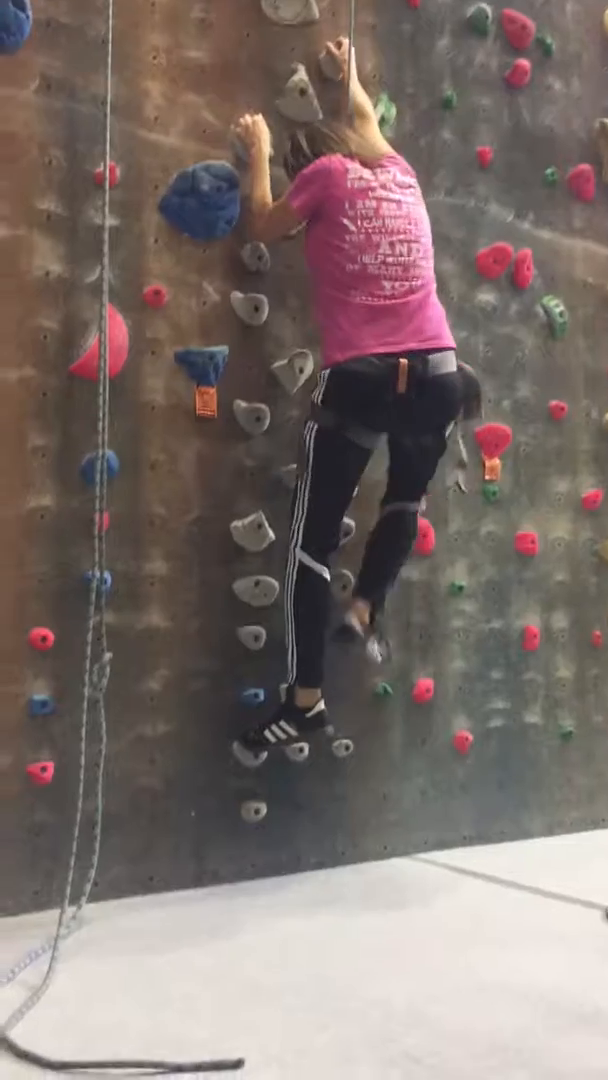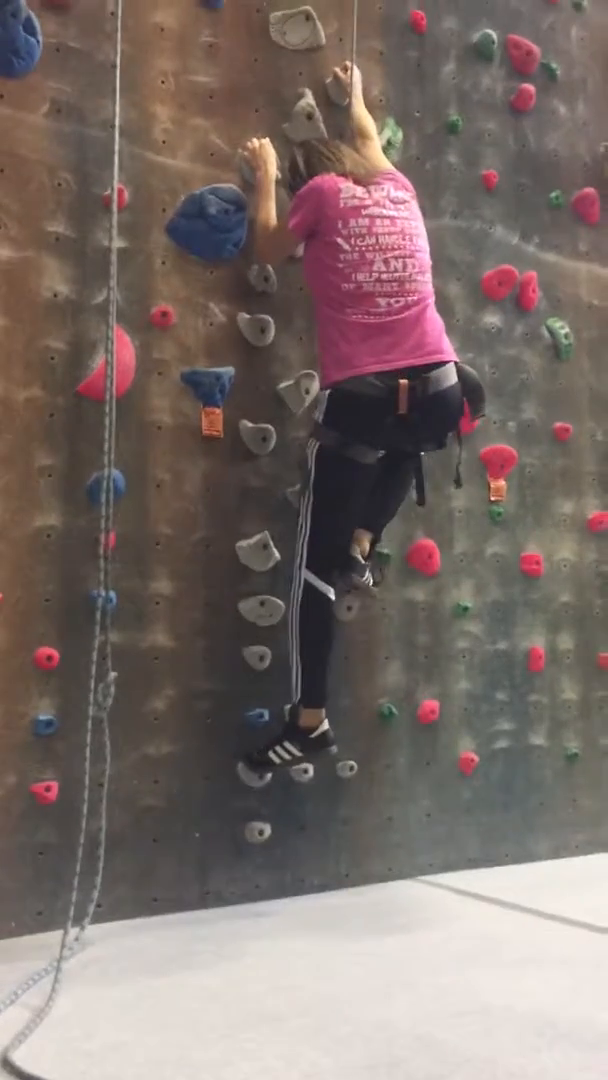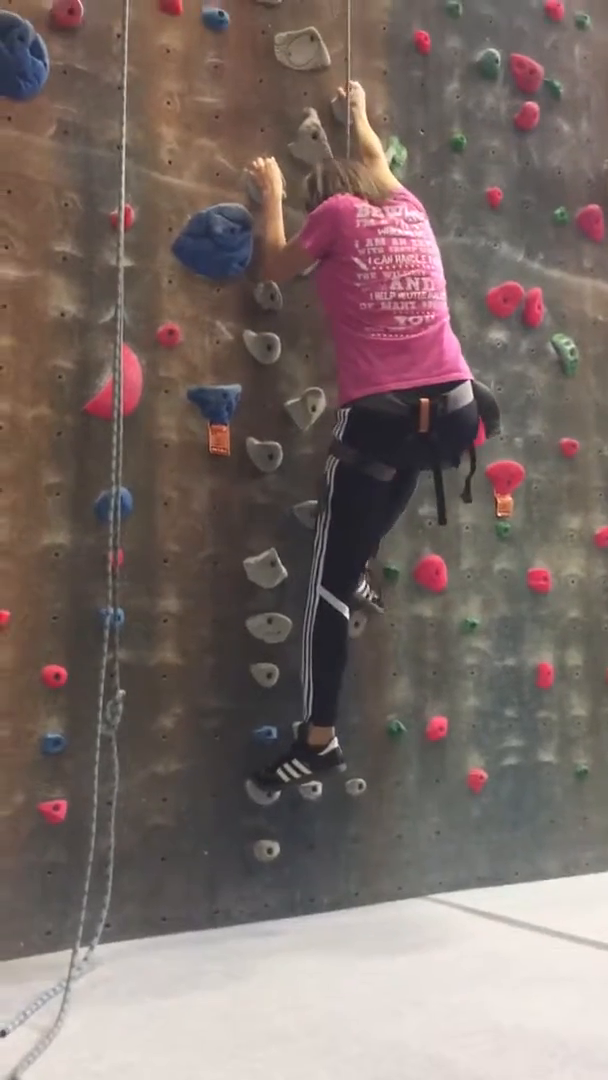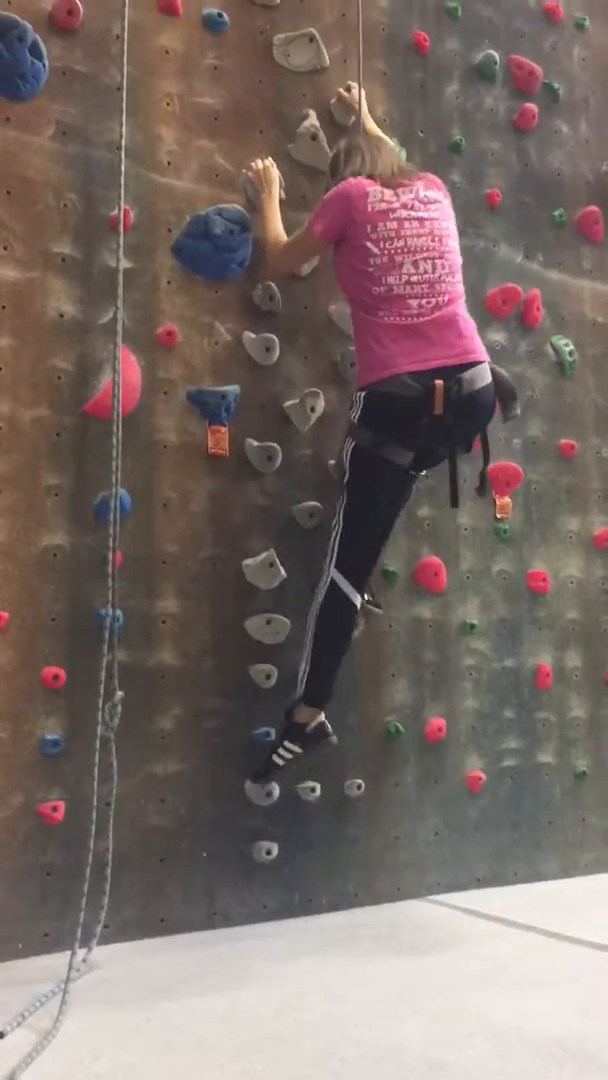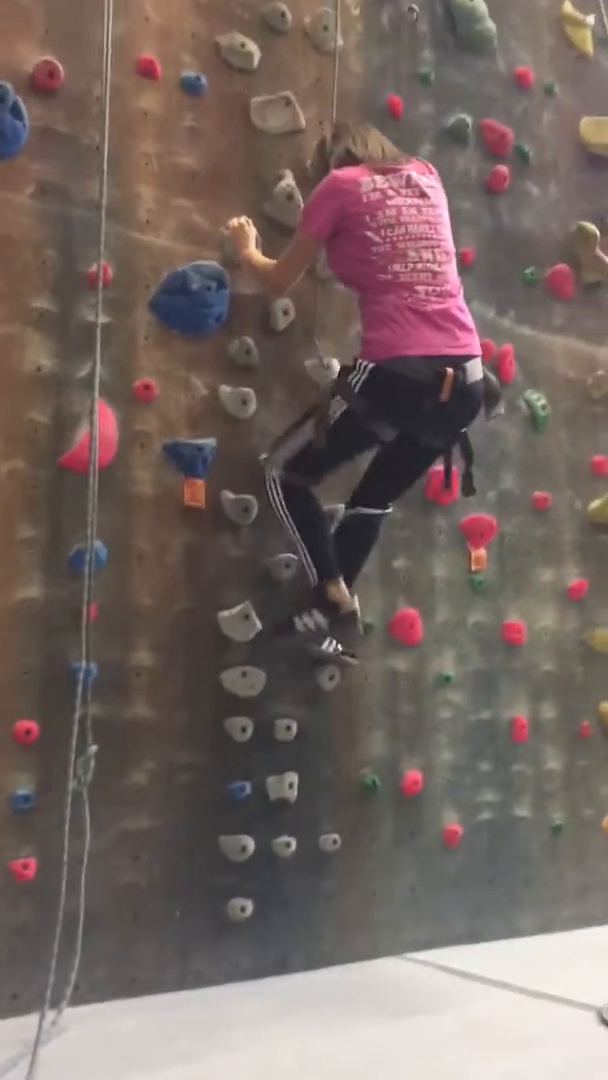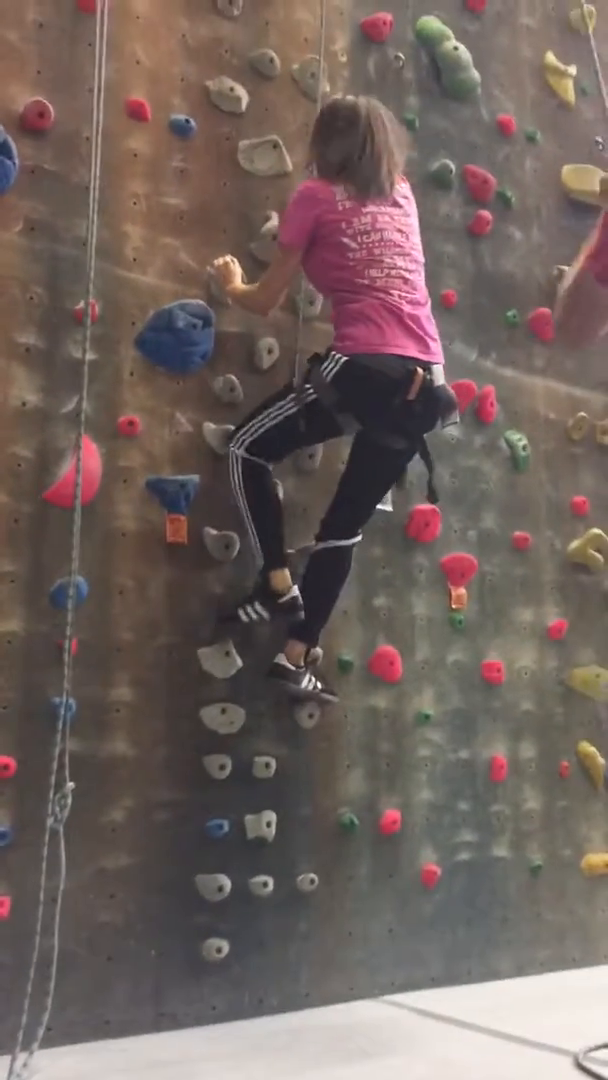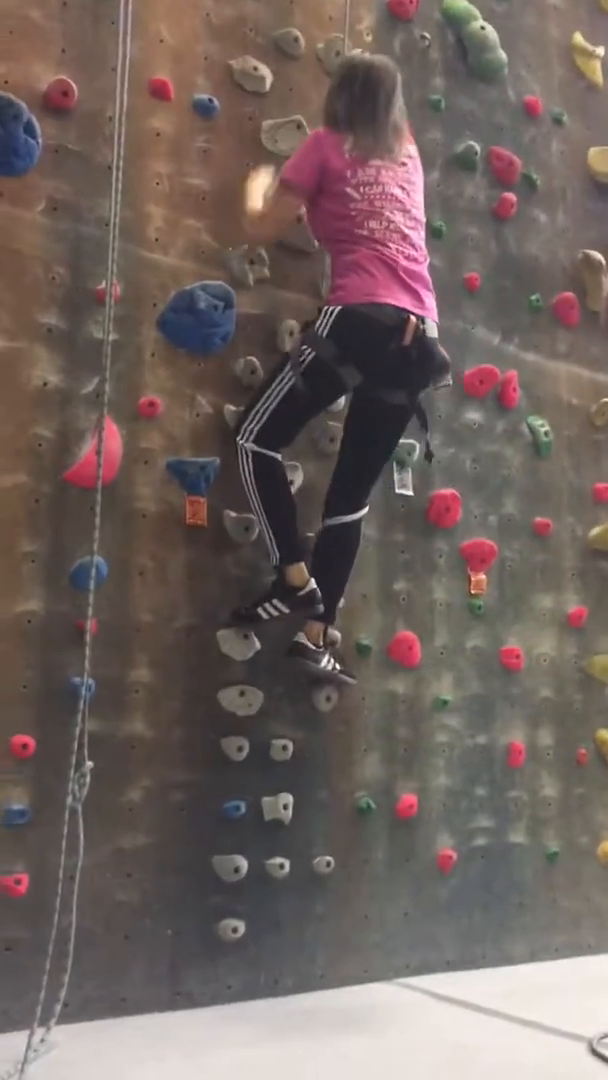
dt=0.4s
person 1, frame 1
left shoulder: (328, 173)
right shoulder: (400, 173)
left elbow: (264, 227)
right elbow: (366, 122)
left wrist: (258, 152)
right wrist: (349, 71)
left hip: (360, 378)
right hip: (436, 375)
left knee: (311, 544)
right knee: (407, 497)
left ankle: (304, 702)
right ankle: (365, 611)
person 1, frame 2
left shoulder: (322, 193)
right shoulder: (399, 189)
left elbow: (268, 249)
right elbow: (370, 141)
left wrist: (264, 175)
right wrist: (355, 93)
left hip: (359, 397)
right hip: (436, 390)
left knee: (313, 564)
right knee: (405, 441)
left ankle: (309, 722)
right ankle: (362, 545)
person 1, frame 3
left shoulder: (338, 211)
right shoulder: (411, 207)
left elbow: (276, 266)
right elbow: (374, 160)
left wrist: (271, 194)
right wrist: (358, 110)
left hip: (379, 415)
right hip: (453, 409)
left knee: (328, 582)
left ankle: (318, 740)
right ankle: (363, 568)
person 1, frame 4
left shoulder: (349, 194)
right shoulder: (434, 189)
left elbow: (281, 259)
right elbow: (387, 154)
left wrist: (268, 197)
right wrist: (364, 116)
left hip: (397, 396)
right hip: (471, 390)
left knee: (343, 563)
right knee: (401, 465)
left ankle: (307, 717)
right ankle: (359, 580)
person 1, frame 5
left shoulder: (340, 184)
right shoulder: (426, 176)
left elbow: (281, 280)
left wrist: (247, 251)
left hip: (395, 372)
right hip: (464, 377)
left knee: (287, 473)
right knee: (374, 499)
left ankle: (335, 598)
right ankle: (328, 621)
person 1, frame 6
left shoulder: (315, 196)
right shoulder: (401, 193)
left elbow: (265, 301)
left wrist: (231, 285)
left hip: (363, 369)
right hip: (424, 381)
left knee: (247, 448)
right knee: (345, 524)
left ankle: (277, 583)
right ankle: (299, 654)
person 1, frame 7
left shoulder: (325, 146)
right shoulder: (408, 156)
left elbow: (262, 230)
left wrist: (256, 189)
left hip: (358, 321)
right hip: (418, 334)
left knee: (257, 438)
right knee: (352, 493)
left ankle: (296, 580)
right ankle: (319, 633)
